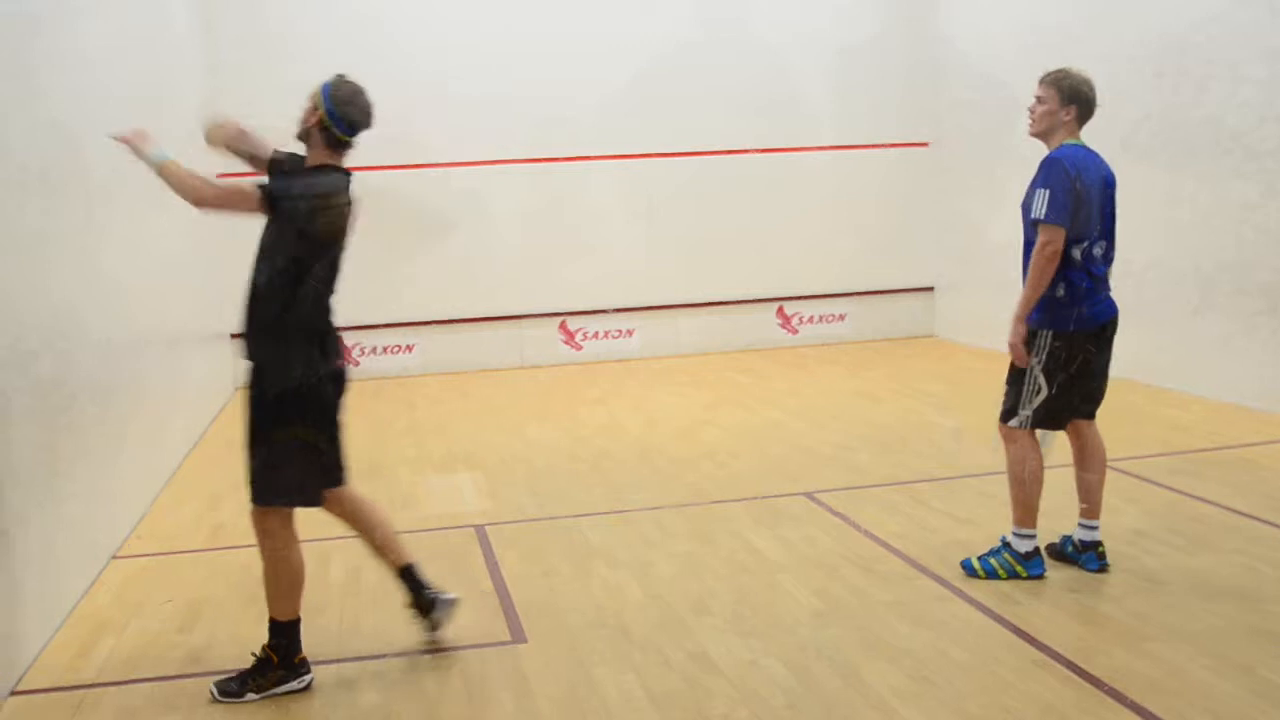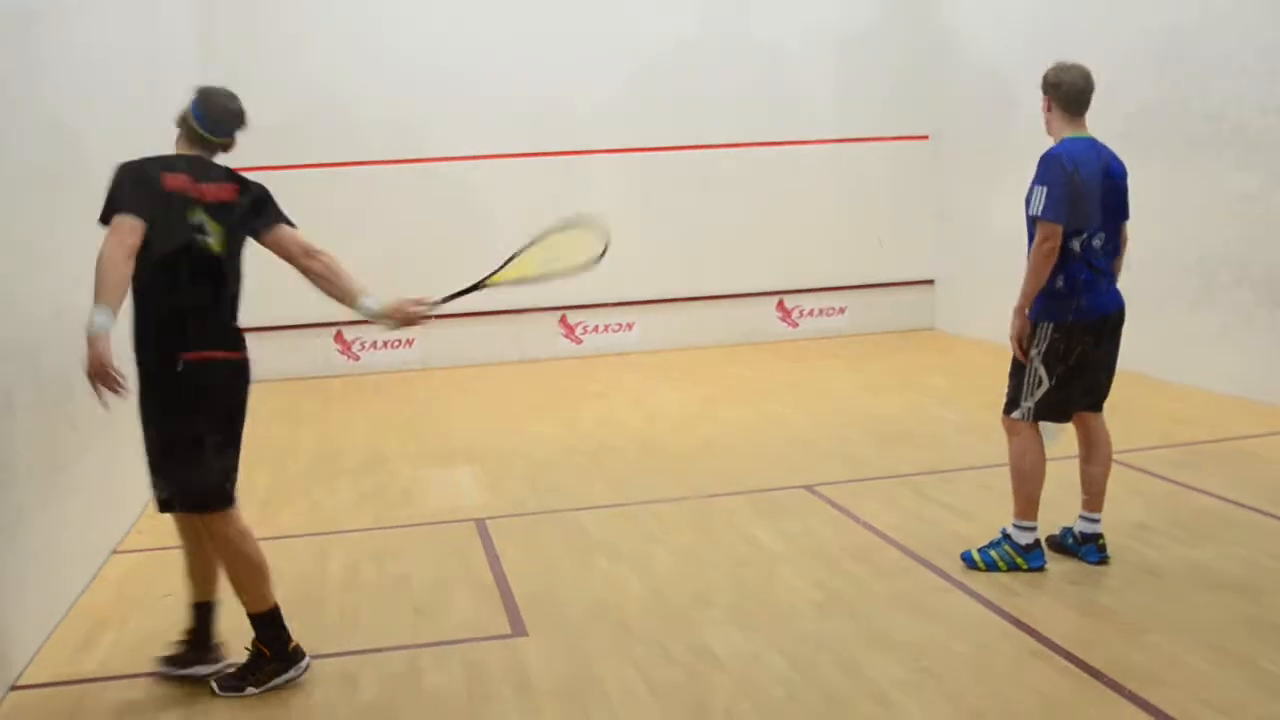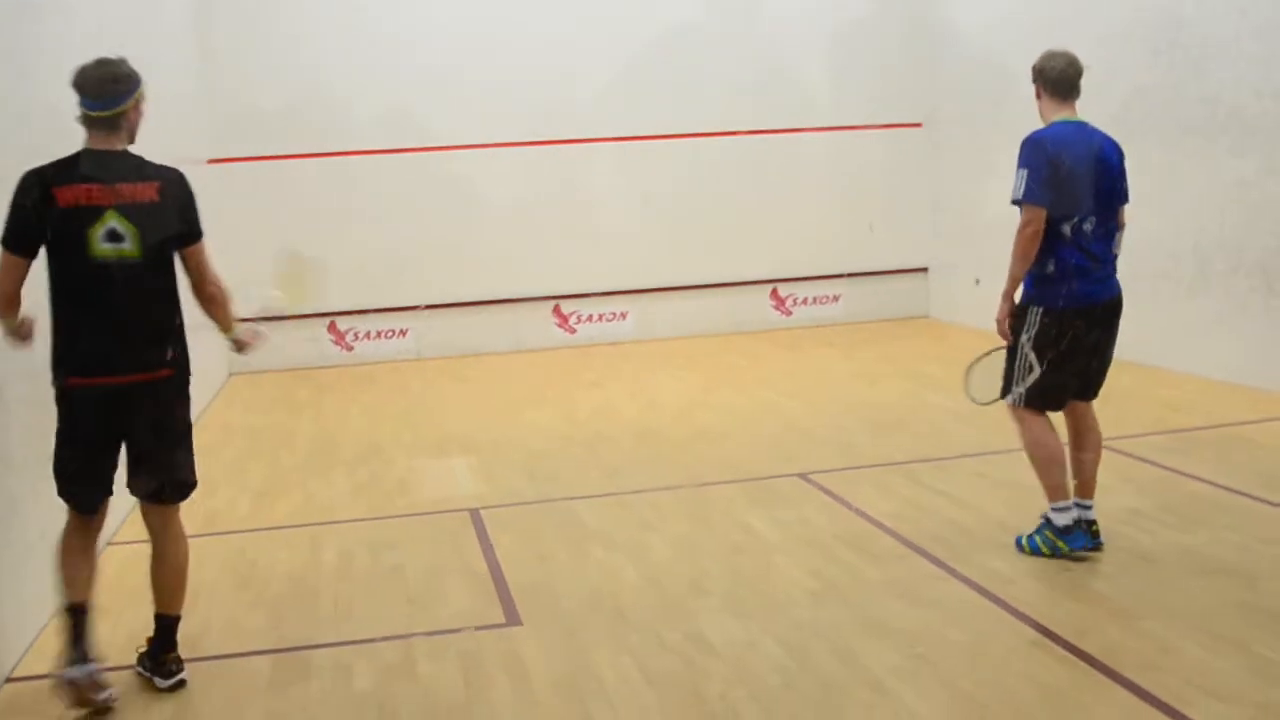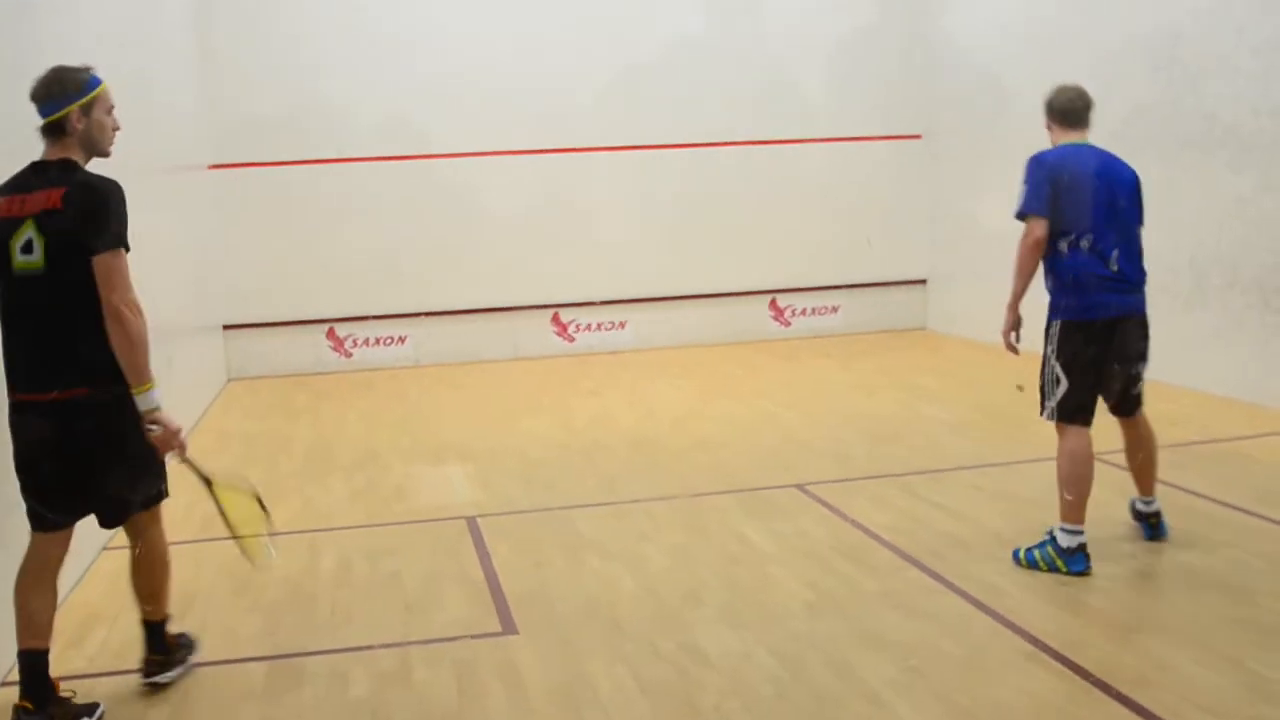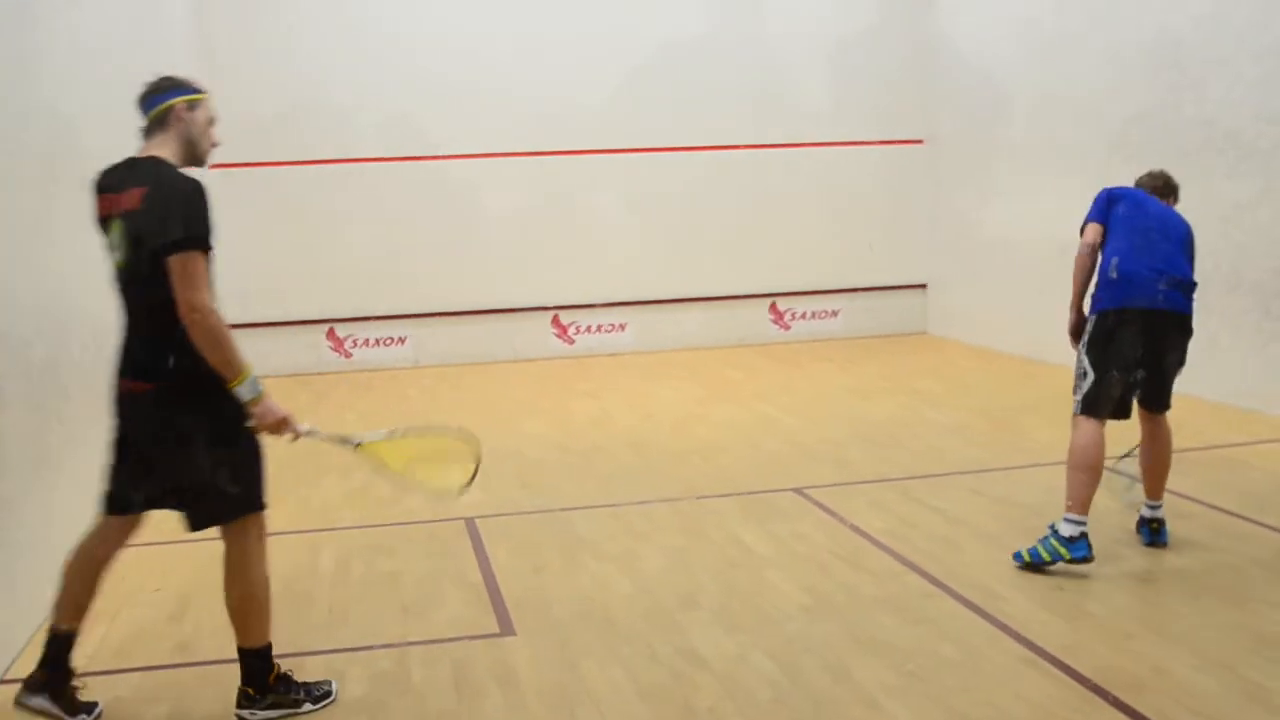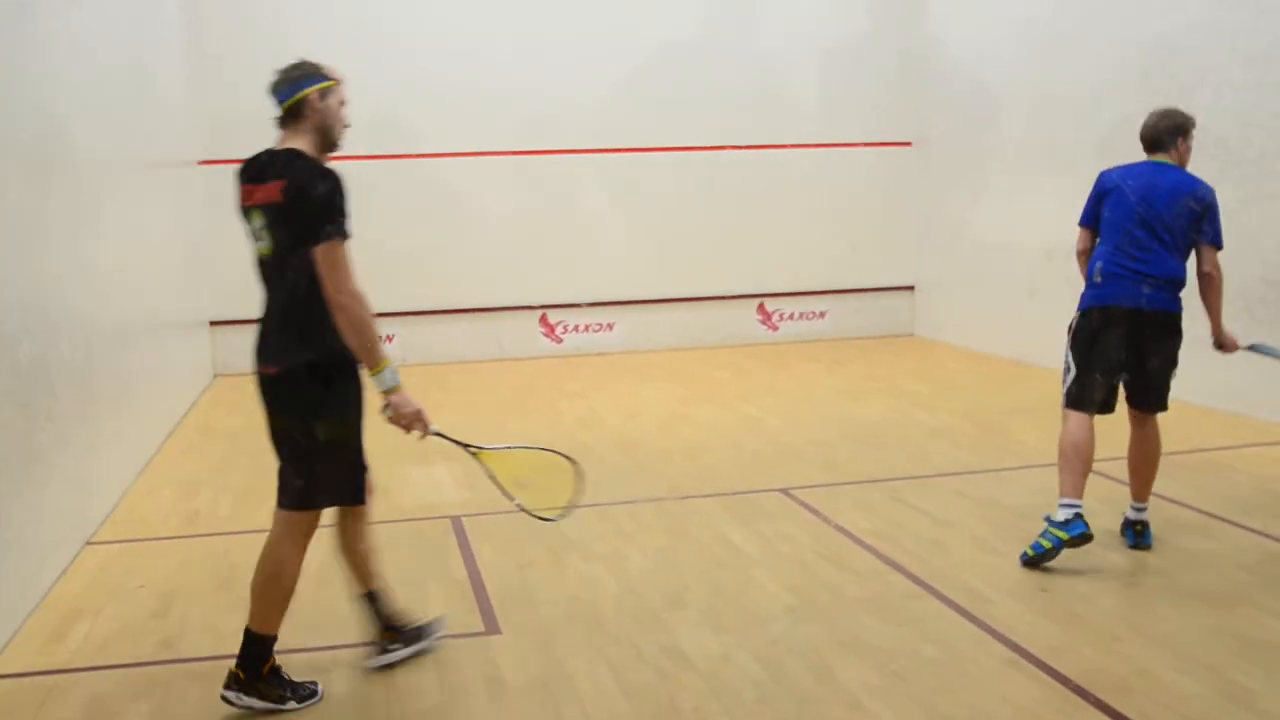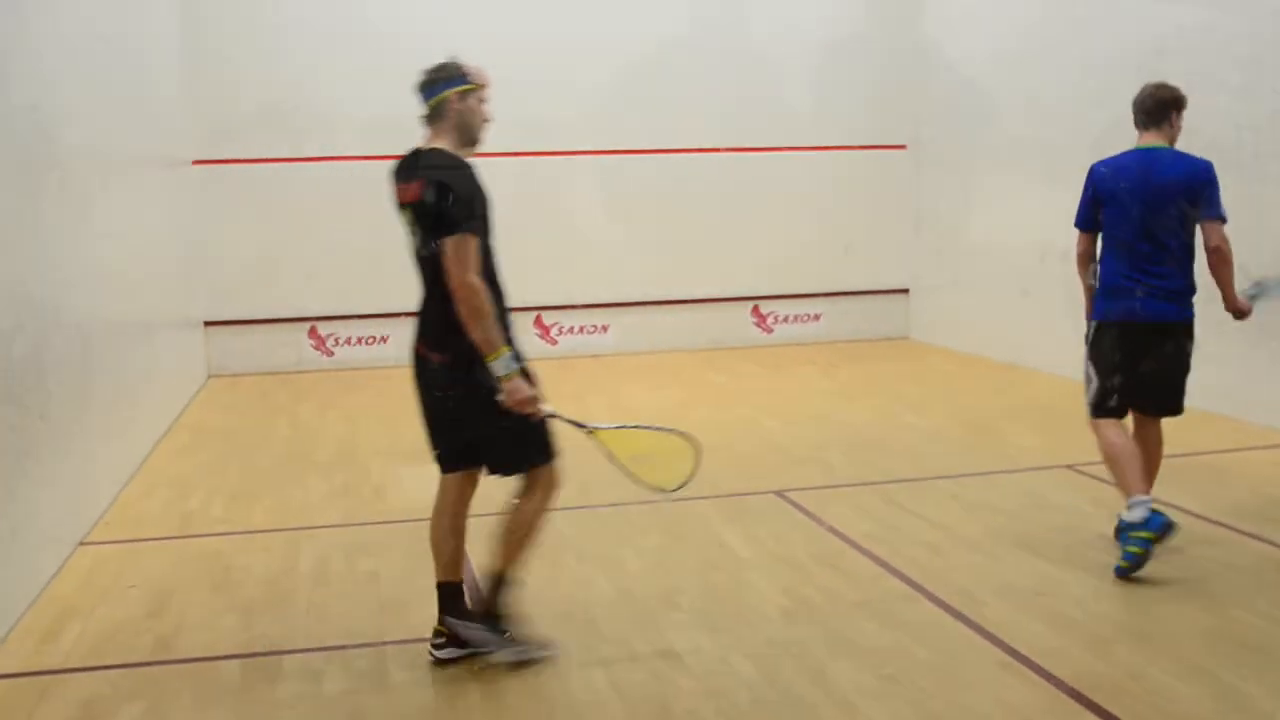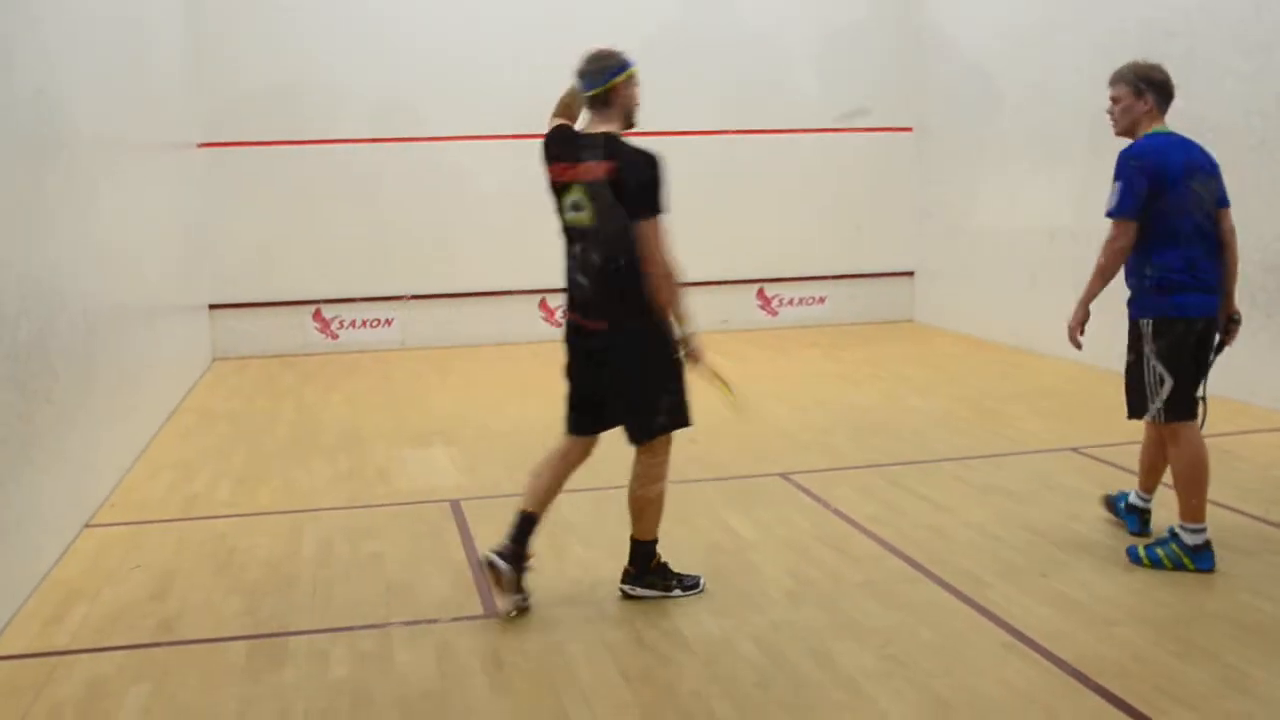
dt=0.5s
person 1, frame 1
left shoulder: (319, 191)
right shoulder: (305, 176)
left elbow: (204, 195)
right elbow: (258, 156)
left wrist: (149, 151)
right wrist: (237, 137)
left hip: (295, 372)
right hip: (304, 365)
left knee: (272, 513)
right knee: (331, 491)
left ankle: (283, 659)
right ankle: (422, 593)
person 1, frame 2
left shoulder: (137, 176)
right shoulder: (245, 192)
left elbow: (121, 248)
right elbow: (306, 256)
left wrist: (99, 327)
right wrist: (373, 306)
left hip: (173, 369)
right hip: (225, 365)
left knee: (210, 513)
right knee: (198, 507)
left ankle: (278, 646)
right ankle: (201, 641)
person 1, frame 3
right shoulder: (168, 185)
right elbow: (205, 284)
right wrist: (234, 331)
left hip: (85, 383)
right hip: (162, 378)
left knee: (85, 519)
right knee: (163, 514)
left ankle: (80, 650)
right ankle: (164, 653)
person 1, frame 4
right shoulder: (96, 194)
right elbow: (120, 305)
right wrist: (150, 402)
right hip: (102, 394)
right knee: (145, 521)
right ankle: (159, 649)
person 1, frame 5
left shoulder: (113, 183)
right shoulder: (179, 190)
right elbow: (196, 309)
right wrist: (252, 393)
left hip: (138, 385)
right hip: (192, 391)
left knee: (113, 527)
right knee: (245, 529)
person 1, frame 6
left shoulder: (254, 174)
right shoulder: (317, 182)
right elbow: (341, 295)
left wrist: (320, 90)
right wrist: (390, 383)
left hip: (283, 365)
right hip: (314, 372)
left knee: (351, 502)
right knee: (298, 520)
left ankle: (388, 629)
right ankle: (251, 671)
person 1, frame 7
left shoulder: (411, 170)
right shoulder: (453, 177)
right elbow: (466, 283)
left wrist: (466, 84)
right wrist: (505, 370)
left hip: (434, 355)
right hip: (471, 358)
left knee: (457, 484)
right knee: (541, 476)
left ankle: (454, 624)
right ankle: (486, 611)
person 1, frame 8
left shoulder: (561, 152)
right shoulder: (636, 163)
left elbow: (562, 117)
right elbow: (657, 262)
left wrist: (584, 79)
right wrist: (683, 332)
left hip: (582, 323)
right hip: (632, 326)
left knee: (576, 442)
right knee: (653, 446)
left ankle: (513, 551)
right ankle: (642, 569)
person 2, frame 1
left shoulder: (1058, 165)
right shoulder: (1099, 167)
left elbow: (1049, 247)
left wrist: (1020, 317)
left hip: (1059, 321)
right hip: (1096, 315)
left knee: (1017, 426)
right knee: (1081, 421)
left ankle: (1023, 548)
right ankle: (1088, 540)
person 2, frame 2
left shoulder: (1057, 161)
right shoulder: (1111, 161)
left elbow: (1047, 243)
right elbow: (1120, 238)
left wrist: (1020, 312)
left hip: (1062, 314)
right hip: (1105, 309)
left knee: (1020, 420)
right knee: (1089, 416)
left ankle: (1023, 540)
right ankle: (1089, 533)
person 2, frame 3
left shoulder: (1040, 145)
right shoulder: (1108, 147)
left elbow: (1032, 226)
right elbow: (1117, 222)
left wrist: (1007, 295)
left hip: (1054, 298)
right hip: (1103, 295)
left knee: (1025, 405)
right knee: (1078, 404)
left ankle: (1063, 522)
right ankle: (1083, 518)
person 2, frame 4
left shoulder: (1045, 164)
right shoulder: (1123, 170)
left elbow: (1036, 235)
right elbow: (1133, 236)
left wrist: (1013, 306)
left hip: (1080, 308)
right hip: (1131, 306)
left knee: (1072, 422)
right knee: (1130, 412)
left ankle: (1069, 543)
right ankle: (1149, 511)
person 2, frame 5
left shoulder: (1112, 196)
right shoulder: (1180, 223)
left elbow: (1090, 242)
left wrist: (1075, 308)
left hip: (1120, 303)
right hip: (1175, 309)
left knee: (1089, 416)
right knee: (1154, 413)
left ankle: (1072, 533)
right ankle: (1153, 519)
person 2, frame 6
left shoulder: (1110, 179)
right shoulder: (1198, 193)
left elbow: (1083, 247)
right elbow: (1208, 269)
right wrist: (1217, 329)
left hip: (1104, 303)
right hip: (1161, 312)
left knee: (1079, 409)
right knee: (1144, 416)
left ankle: (1069, 516)
right ankle: (1137, 520)
person 2, frame 7
left shoulder: (1102, 173)
right shoulder: (1197, 172)
left elbow: (1084, 251)
right elbow: (1216, 244)
left wrist: (1094, 297)
right wrist: (1231, 300)
left hip: (1115, 312)
right hip: (1172, 316)
left knee: (1106, 416)
right knee: (1148, 417)
left ankle: (1142, 513)
right ankle: (1137, 518)
person 2, frame 8
left shoulder: (1139, 156)
right shoulder: (1199, 156)
left elbow: (1122, 238)
right elbow: (1227, 236)
left wrist: (1085, 302)
right wrist: (1228, 305)
left hip: (1163, 308)
right hip: (1201, 306)
left knee: (1175, 420)
right knee: (1165, 413)
left ankle: (1193, 540)
right ankle: (1138, 504)
